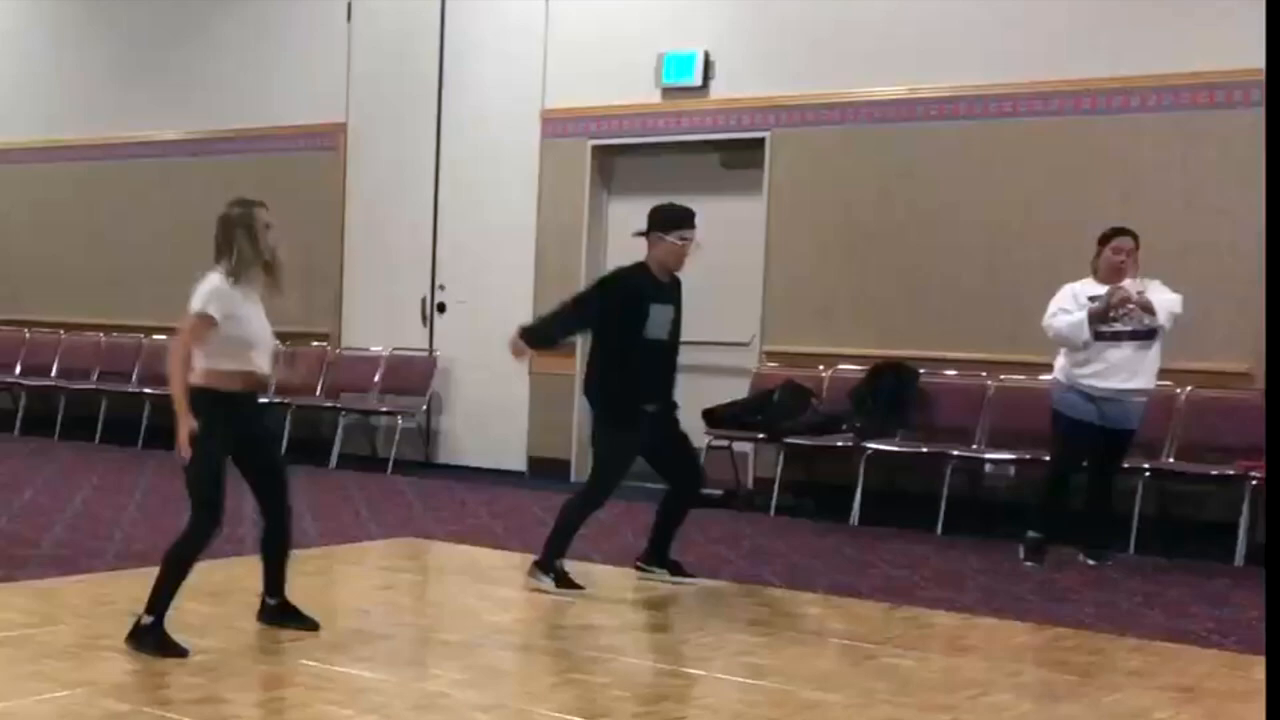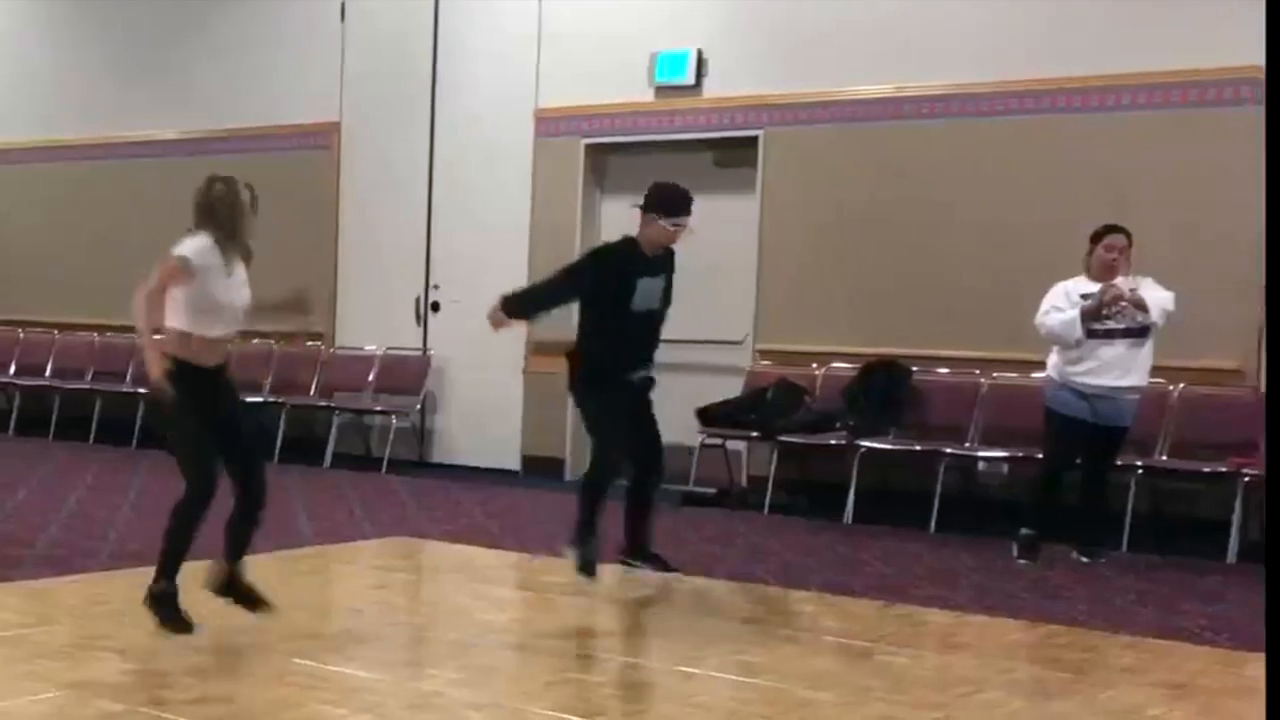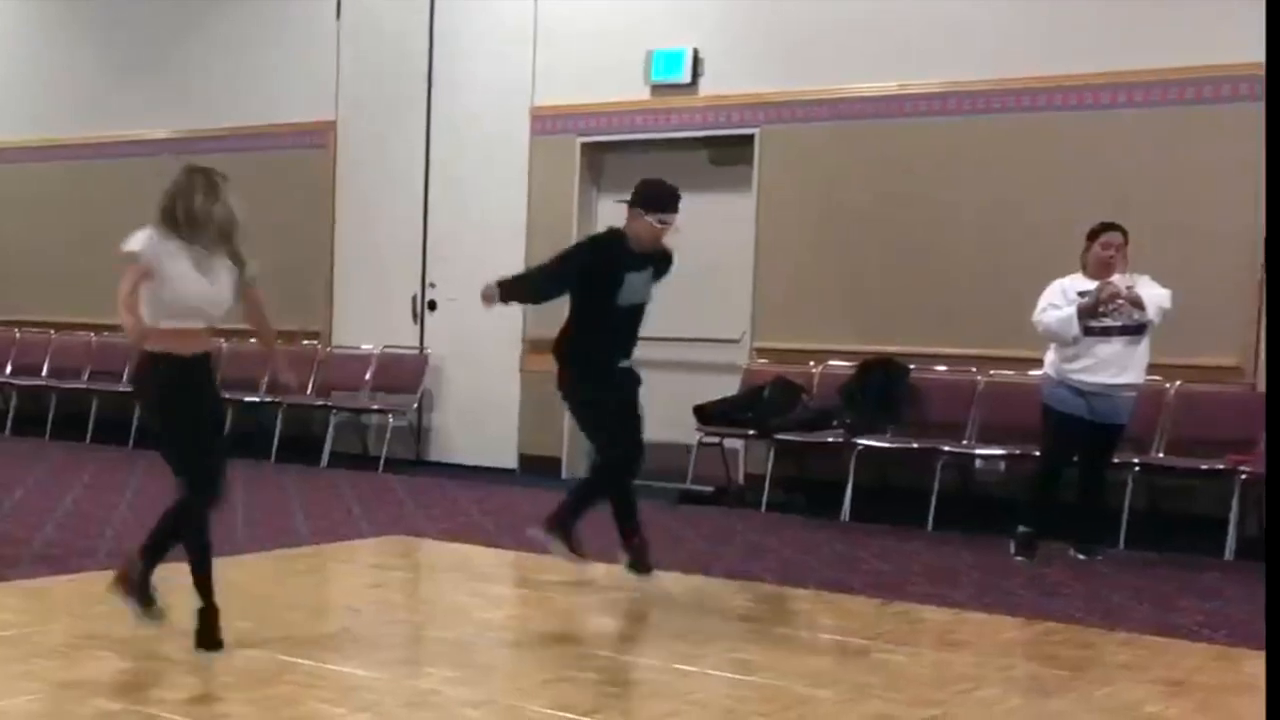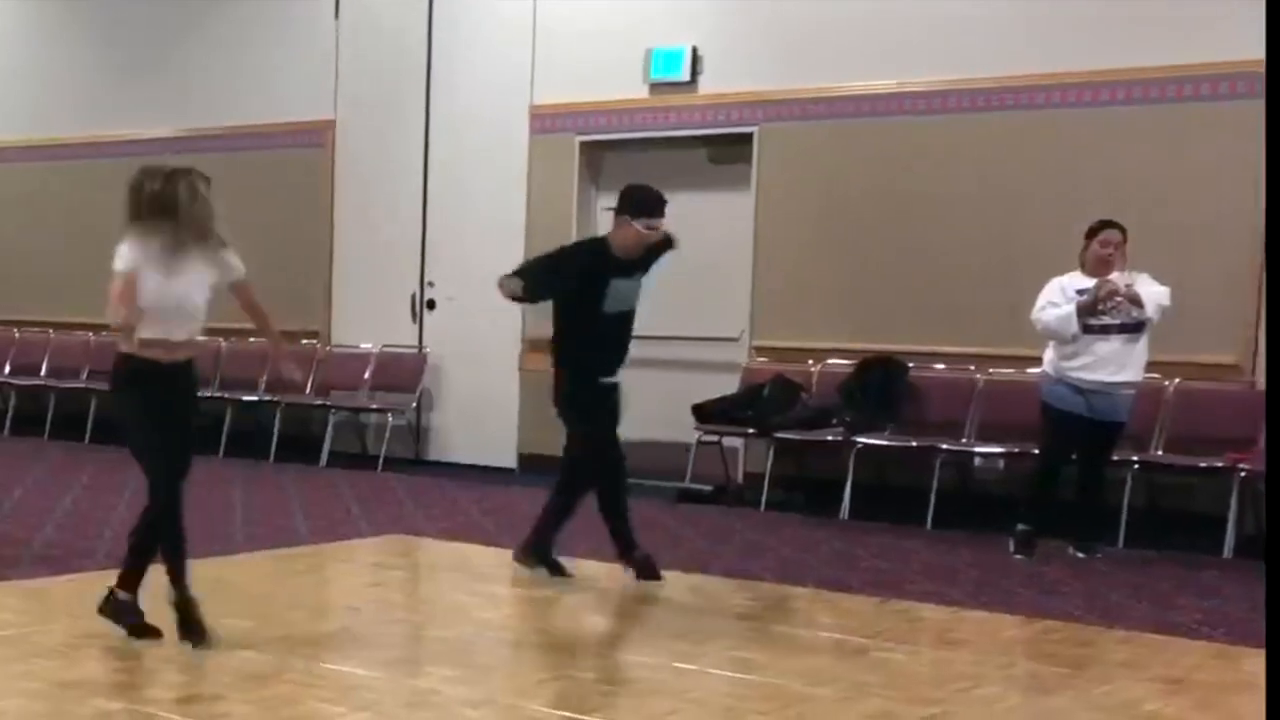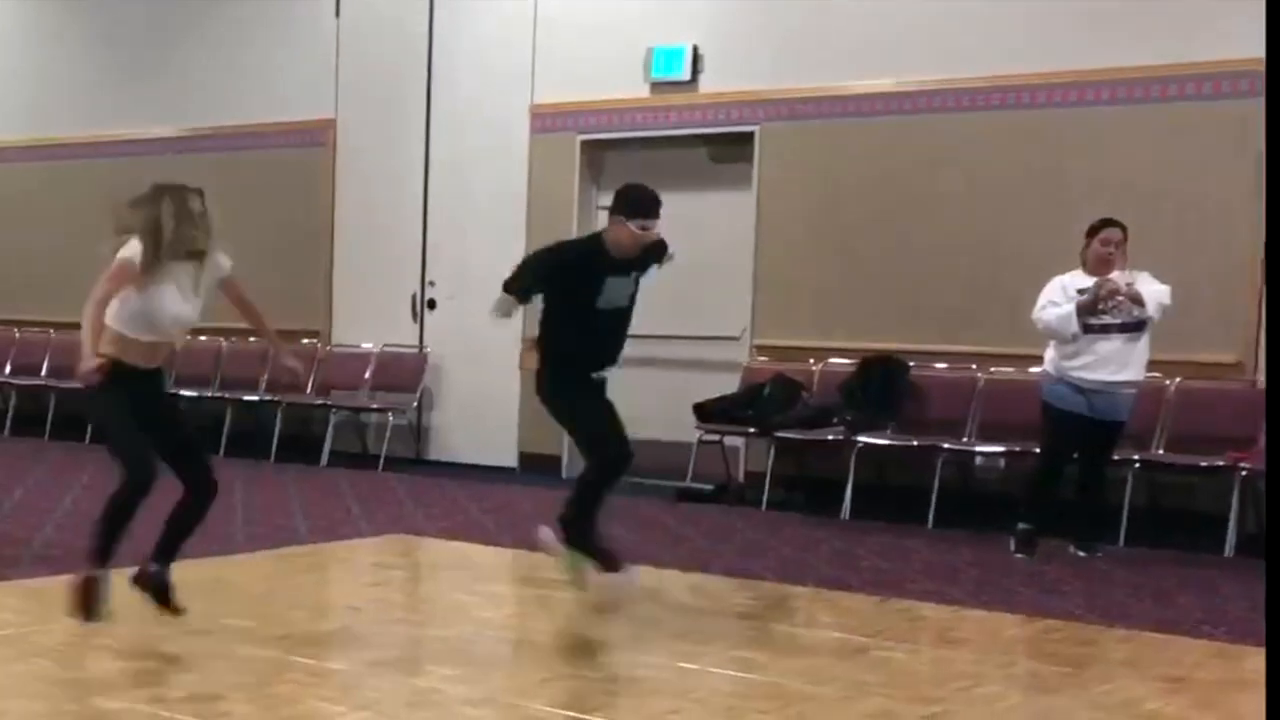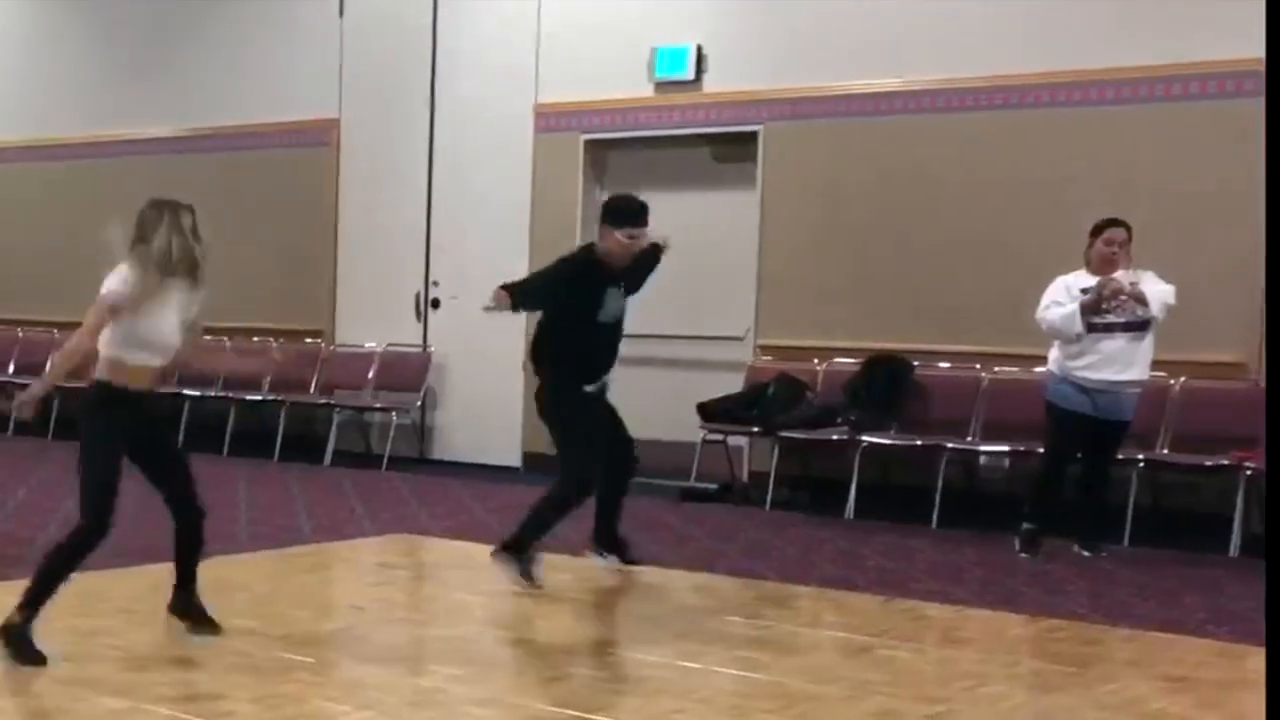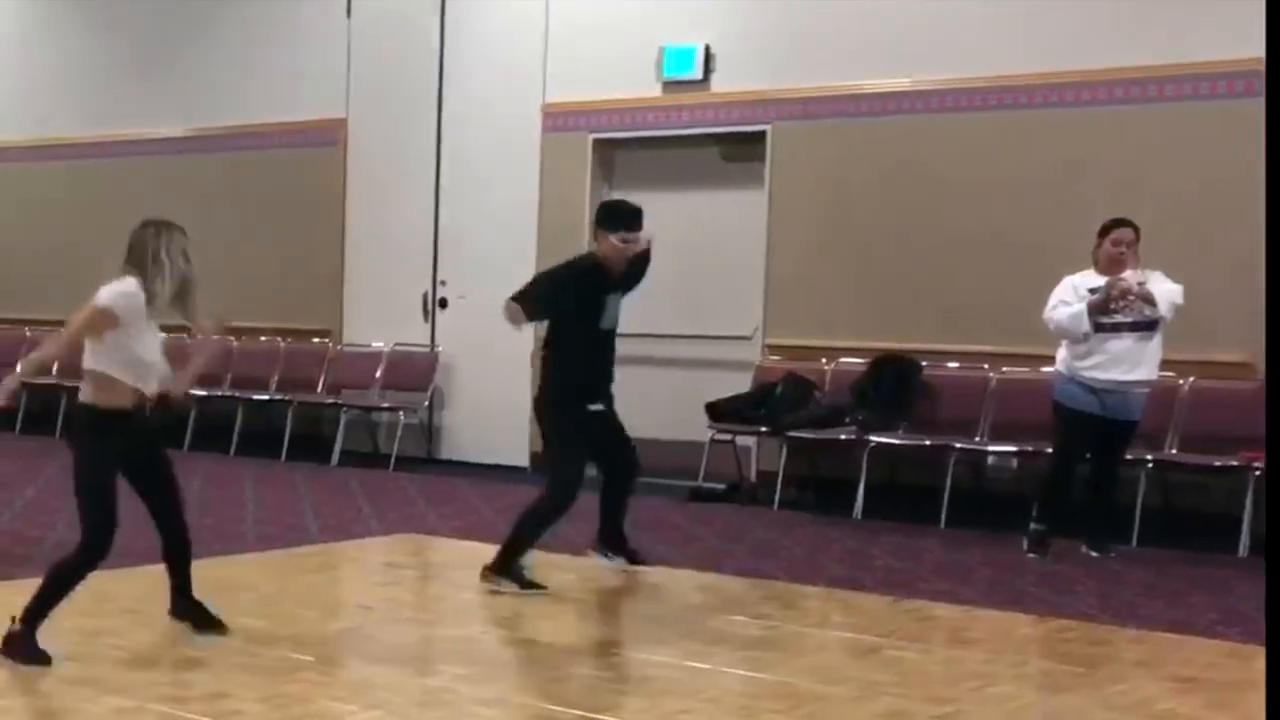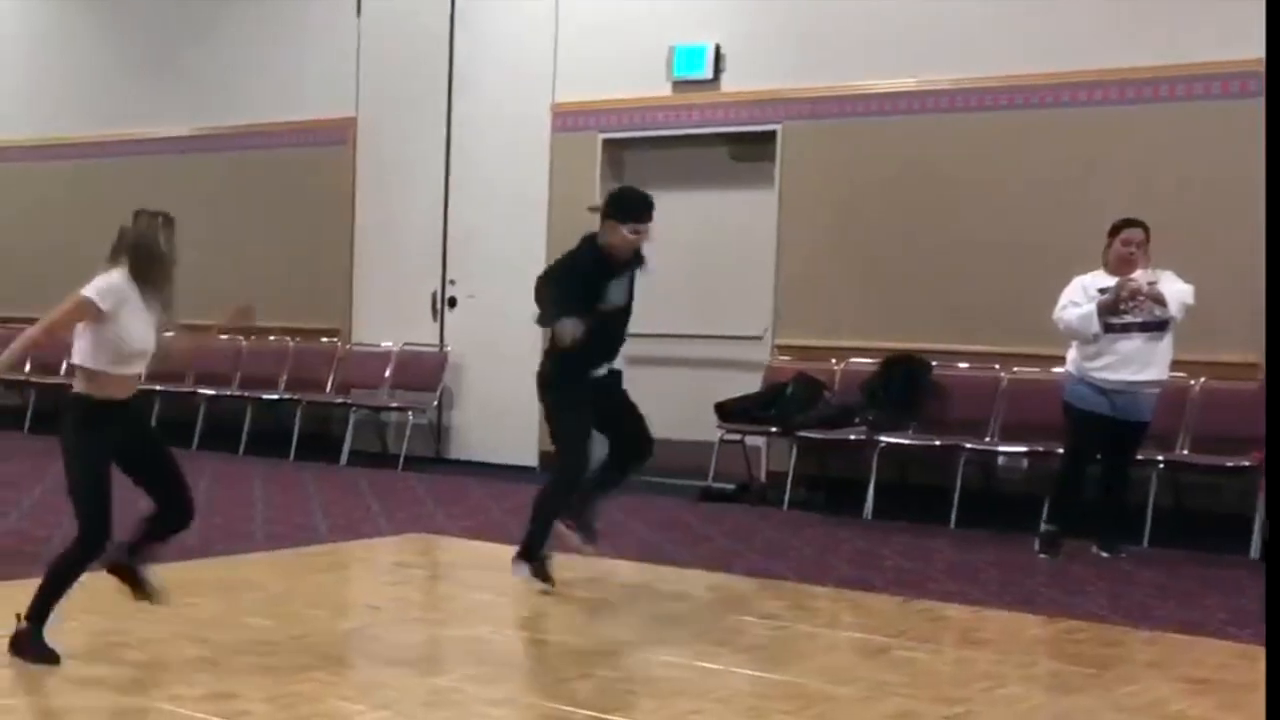
dt=0.1s
person 1, frame 1
left shoulder: (250, 285)
right shoulder: (219, 289)
right elbow: (179, 354)
right wrist: (184, 419)
left hip: (244, 409)
right hip: (211, 409)
left knee: (278, 508)
right knee: (206, 520)
left ankle: (274, 601)
right ankle: (149, 625)
person 1, frame 2
left shoulder: (233, 257)
right shoulder: (197, 249)
right elbow: (146, 296)
left wrist: (287, 307)
right wrist: (150, 352)
left hip: (216, 380)
right hip: (185, 378)
left knee: (252, 484)
right knee: (200, 489)
left ankle: (230, 573)
right ankle: (163, 589)
person 1, frame 3
left shoulder: (228, 254)
right shoulder: (153, 243)
left elbow: (254, 309)
right elbow: (125, 295)
left wrist: (278, 361)
right wrist: (137, 325)
left hip: (199, 375)
right hip: (159, 374)
left knee: (208, 490)
right knee: (199, 489)
left ankle: (140, 566)
right ankle: (205, 606)
person 1, frame 4
left shoulder: (215, 256)
right shoulder: (137, 248)
left elbow: (252, 306)
right elbow: (118, 311)
left wrist: (282, 356)
right wrist: (124, 321)
left hip: (179, 378)
right hip: (135, 379)
left knee: (168, 490)
right knee: (165, 486)
left ankle: (123, 595)
right ankle: (181, 594)
person 1, frame 5
left shoulder: (209, 260)
right shoulder: (142, 251)
left elbow: (242, 303)
right elbow: (96, 298)
left wrist: (280, 348)
right wrist: (90, 350)
left hip: (150, 383)
right hip: (113, 384)
left knee: (202, 484)
right knee: (141, 475)
left ankle: (155, 569)
right ankle: (92, 574)
person 1, frame 6
left shoulder: (183, 288)
right shoulder: (130, 279)
left elbow: (194, 353)
right elbow: (86, 336)
left wrist: (247, 365)
right wrist: (42, 385)
left hip: (146, 409)
right hip: (109, 409)
left knee: (190, 511)
right knee: (95, 524)
left ankle: (185, 599)
person 1, frame 7
left shoulder: (151, 305)
right shoulder: (127, 294)
right elbow: (67, 338)
left wrist: (193, 366)
left hip: (135, 426)
right hip: (99, 427)
left knee: (174, 524)
right knee: (97, 541)
left ankle: (183, 602)
person 1, frame 8
left shoulder: (141, 294)
right shoulder: (112, 286)
right elbow: (46, 328)
left hip: (130, 416)
right hip: (89, 418)
left knee: (179, 507)
right knee: (93, 536)
left ankle: (126, 559)
person 2, frame 1
left shoulder: (672, 288)
right shoulder: (623, 286)
right elbow: (575, 314)
right wrist: (532, 336)
left hip: (655, 407)
right hip: (617, 405)
left knee: (688, 479)
right knee: (602, 484)
left ankle: (655, 556)
right ankle: (547, 562)
person 2, frame 2
left shoulder: (665, 261)
right shoulder: (610, 260)
right elbow: (559, 286)
right wrist: (512, 306)
left hip: (634, 380)
right hip: (598, 379)
left knee: (648, 460)
right knee: (609, 462)
left ankle: (635, 547)
right ankle: (584, 540)
person 2, frame 3
left shoulder: (652, 255)
right shoulder: (596, 251)
right elbow: (549, 277)
right wrist: (505, 289)
left hip: (616, 370)
right hip: (585, 373)
left knee: (627, 454)
right knee: (620, 453)
left ankle: (560, 524)
right ankle: (632, 539)
person 2, frame 4
left shoulder: (637, 257)
right shoulder: (583, 258)
right elbow: (541, 274)
left wrist: (663, 243)
right wrist: (515, 283)
left hip: (603, 380)
right hip: (578, 384)
left knee: (583, 470)
right knee: (607, 465)
left ankle: (537, 548)
right ankle: (629, 551)
person 2, frame 5
left shoulder: (632, 257)
right shoulder: (578, 253)
right elbow: (536, 267)
left wrist: (657, 250)
right wrist: (514, 293)
left hip: (589, 376)
right hip: (563, 378)
left knee: (610, 457)
right knee: (613, 455)
left ankle: (573, 535)
right ankle: (575, 535)
person 2, frame 6
left shoulder: (621, 268)
right shoulder: (577, 269)
right elbow: (537, 287)
left wrist: (653, 254)
right wrist: (509, 296)
left hip: (588, 390)
right hip: (564, 392)
left knee: (622, 460)
right knee: (583, 476)
left ankle: (606, 539)
right ankle: (515, 549)
person 2, frame 7
left shoulder: (614, 271)
right shoulder: (577, 275)
right elbow: (540, 292)
left wrist: (643, 256)
right wrist: (519, 306)
left hip: (594, 399)
right hip: (564, 402)
left knee: (623, 467)
right knee: (563, 490)
left ankle: (610, 540)
right ankle: (502, 565)
person 2, frame 8
left shoulder: (622, 256)
right shoulder: (582, 261)
right elbow: (550, 288)
right wrist: (561, 319)
left hip: (601, 376)
right hip: (565, 380)
left knee: (636, 446)
right knee: (571, 469)
left ankle: (575, 510)
right ankle: (531, 553)
person 3, frame 1
left shoulder: (1149, 289)
right shoulder: (1075, 291)
left elbow: (1172, 307)
right elbow: (1055, 327)
left wrist: (1140, 302)
right wrist: (1098, 311)
left hip: (1126, 402)
right hip: (1078, 396)
left knee: (1104, 475)
right knee: (1062, 468)
left ankle: (1095, 544)
right ankle: (1037, 536)
person 3, frame 2
left shoulder: (1142, 287)
right shoulder: (1068, 289)
left elbow: (1165, 304)
right elbow: (1048, 326)
left wrist: (1133, 299)
right wrist: (1091, 309)
left hip: (1119, 399)
right hip: (1071, 394)
left knee: (1098, 473)
right knee: (1055, 465)
left ankle: (1088, 542)
right ankle: (1031, 533)
person 3, frame 3
left shoulder: (1138, 284)
right shoulder: (1065, 287)
left elbow: (1161, 302)
right elbow: (1045, 323)
left wrist: (1129, 297)
right wrist: (1088, 306)
left hip: (1117, 396)
right hip: (1068, 391)
left knee: (1095, 470)
right knee: (1053, 463)
left ankle: (1085, 539)
right ankle: (1028, 530)
person 3, frame 4
left shoulder: (1137, 282)
right shoulder: (1063, 284)
left elbow: (1160, 299)
right elbow: (1044, 321)
left wrist: (1128, 294)
right wrist: (1086, 304)
left hip: (1115, 394)
right hip: (1067, 389)
left knee: (1094, 468)
right knee: (1051, 461)
left ankle: (1084, 537)
right ankle: (1027, 528)
person 3, frame 5
left shoulder: (1138, 281)
right shoulder: (1064, 283)
left elbow: (1160, 298)
right elbow: (1045, 321)
left wrist: (1128, 292)
right wrist: (1087, 303)
left hip: (1116, 393)
right hip: (1067, 388)
left knee: (1095, 467)
right knee: (1053, 459)
left ankle: (1085, 536)
right ankle: (1028, 527)
person 3, frame 6
left shoulder: (1143, 280)
right shoulder: (1068, 283)
left elbow: (1165, 297)
right elbow: (1049, 320)
left wrist: (1131, 292)
right wrist: (1091, 303)
left hip: (1120, 392)
right hip: (1071, 387)
left knee: (1099, 467)
right knee: (1057, 459)
left ankle: (1089, 535)
right ankle: (1032, 527)
person 3, frame 7
left shoulder: (1150, 279)
right shoulder: (1075, 283)
left elbow: (1172, 297)
right elbow: (1056, 320)
left wrist: (1139, 293)
right wrist: (1097, 303)
left hip: (1128, 393)
right hip: (1079, 387)
left knee: (1107, 467)
right knee: (1065, 459)
left ankle: (1096, 536)
right ankle: (1041, 527)
person 3, frame 8
left shoulder: (1161, 279)
right shoulder: (1085, 283)
left elbow: (1183, 297)
right elbow: (1066, 321)
left wrist: (1149, 293)
right wrist: (1107, 303)
left hip: (1138, 393)
right hip: (1089, 388)
left knee: (1118, 467)
right knee: (1076, 460)
left ankle: (1107, 536)
right ankle: (1052, 528)
